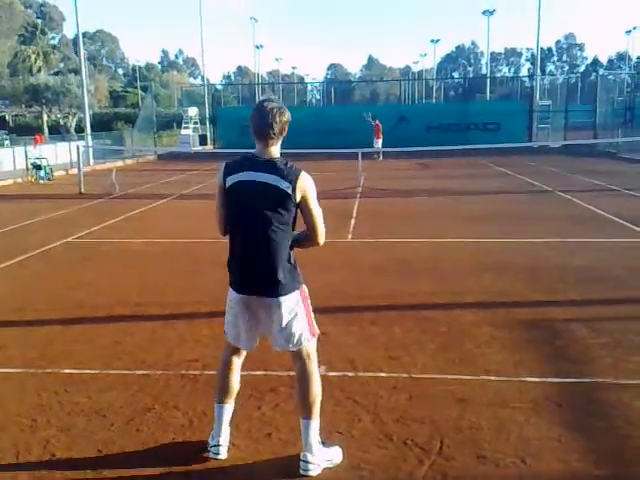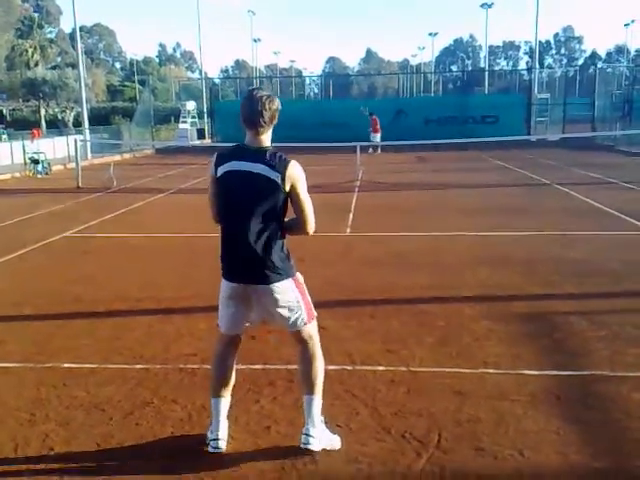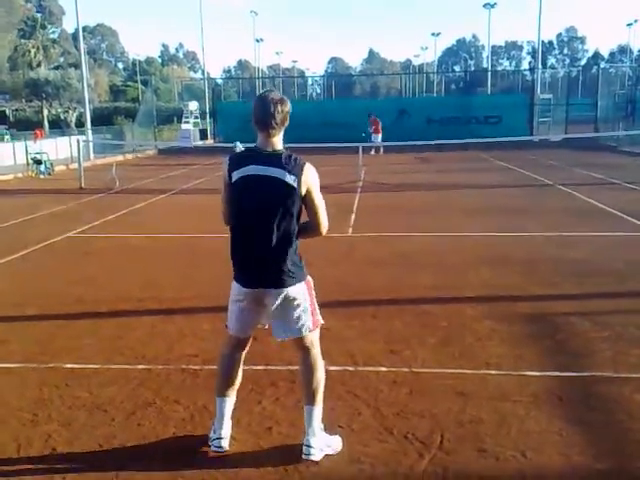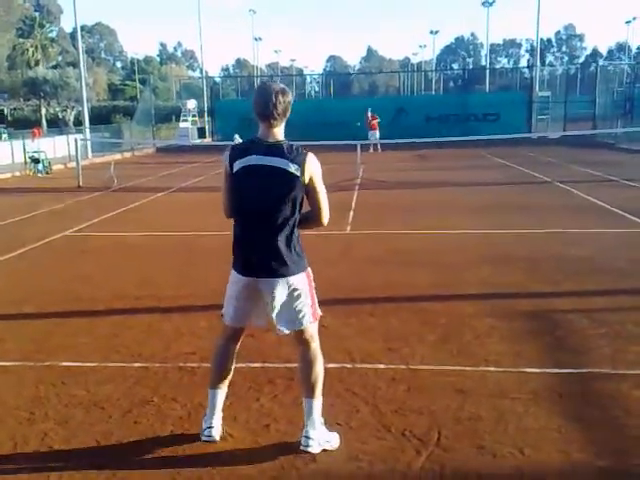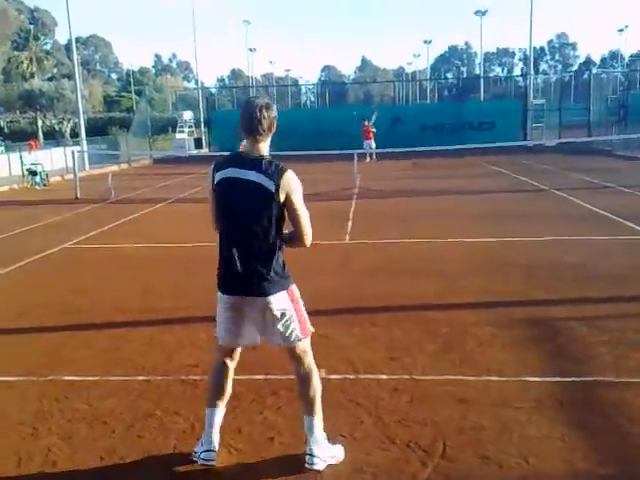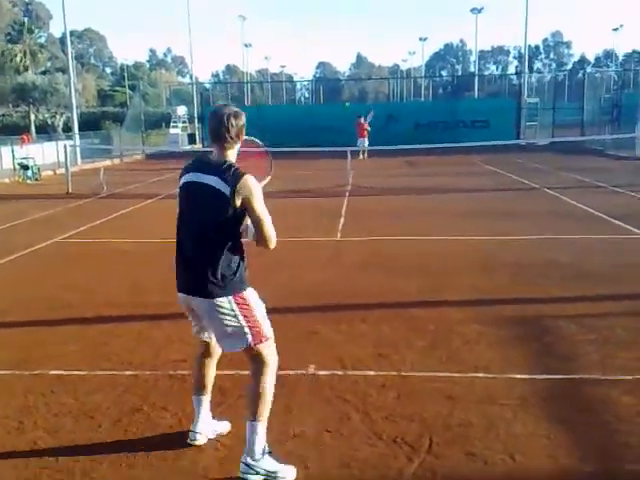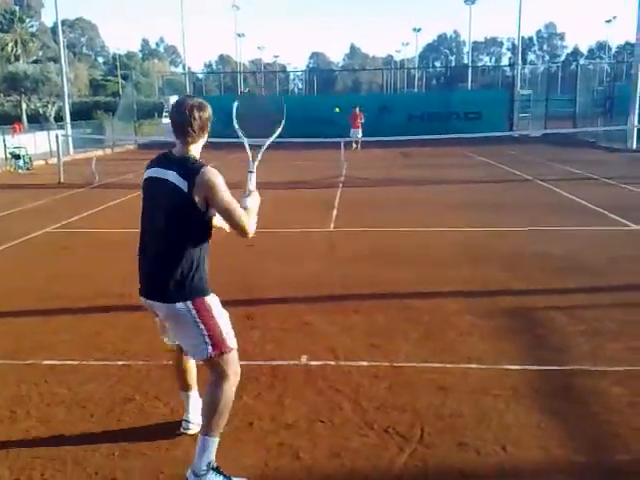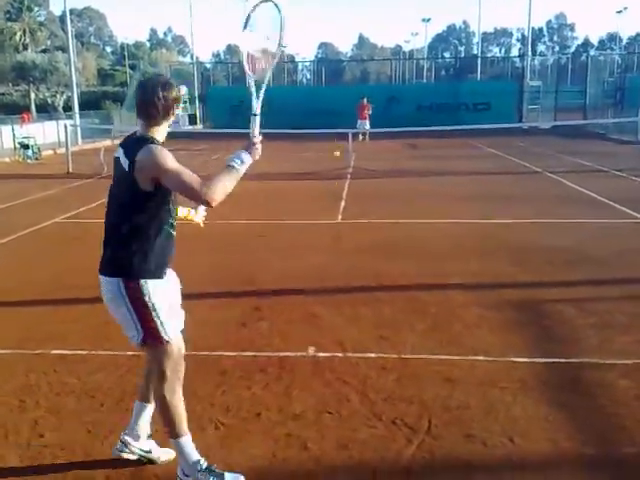
dt=0.2s
person 1, frame 1
left shoulder: (229, 172)
right shoulder: (298, 179)
left elbow: (223, 227)
right elbow: (317, 237)
left hip: (242, 284)
right hip: (282, 287)
left knee: (233, 353)
right knee: (306, 361)
left ankle: (219, 438)
person 1, frame 2
left shoulder: (221, 161)
right shoulder: (288, 168)
left elbow: (217, 216)
right elbow: (306, 226)
left hip: (234, 274)
right hip: (276, 274)
left knee: (227, 344)
right knee: (309, 341)
left ankle: (217, 431)
right ankle: (314, 429)
person 1, frame 3
left shoulder: (234, 165)
right shoulder: (303, 170)
left elbow: (228, 219)
right elbow: (319, 228)
left hip: (247, 278)
right hip: (288, 278)
left knee: (234, 346)
right knee: (310, 349)
left ankle: (221, 430)
right ankle: (314, 437)
person 1, frame 4
left shoulder: (234, 156)
right shoulder: (305, 161)
left elbow: (229, 211)
right elbow: (321, 219)
left hip: (246, 268)
right hip: (287, 269)
left knee: (229, 337)
right knee: (309, 344)
left ankle: (211, 422)
right ankle: (313, 431)
person 1, frame 5
left shoulder: (220, 170)
right shoulder: (284, 178)
right elbow: (303, 239)
left hip: (230, 287)
right hip: (271, 288)
left knee: (226, 355)
right knee: (303, 360)
left ankle: (207, 445)
right ankle: (317, 447)
person 1, frame 6
left shoulder: (188, 173)
right shoulder: (243, 182)
right elbow: (267, 241)
right wrist: (252, 229)
left hip: (188, 287)
right hip: (223, 290)
left knee: (211, 346)
right knee: (265, 360)
left ankle: (201, 423)
person 1, frame 7
left shoulder: (156, 167)
right shoulder: (204, 175)
right elbow: (246, 229)
left wrist: (211, 218)
right wrist: (252, 204)
left hip: (155, 286)
right hip: (183, 293)
left knee: (190, 346)
right knee: (226, 370)
left ankle: (191, 415)
person 1, frame 8
left shoulder: (134, 147)
right shoulder: (152, 154)
right elbow: (208, 196)
left wrist: (180, 211)
right wrist: (244, 157)
left hip: (150, 272)
right hip: (132, 278)
left knee: (168, 354)
right knee: (170, 364)
left ankle: (133, 438)
